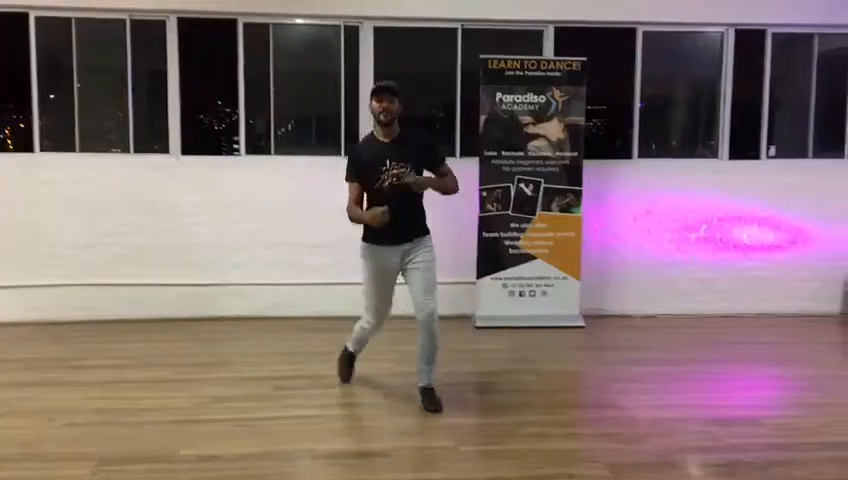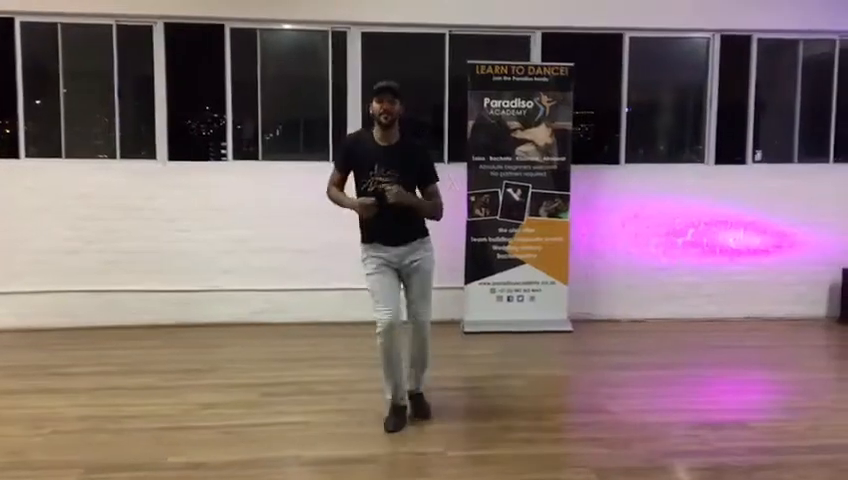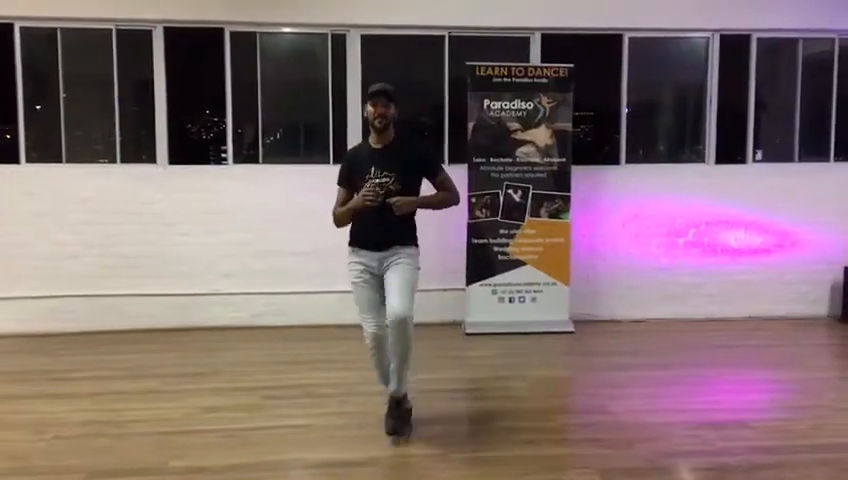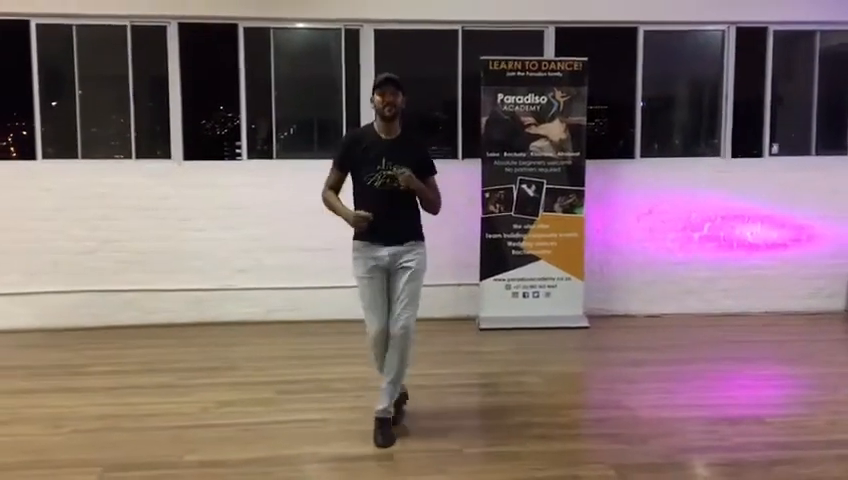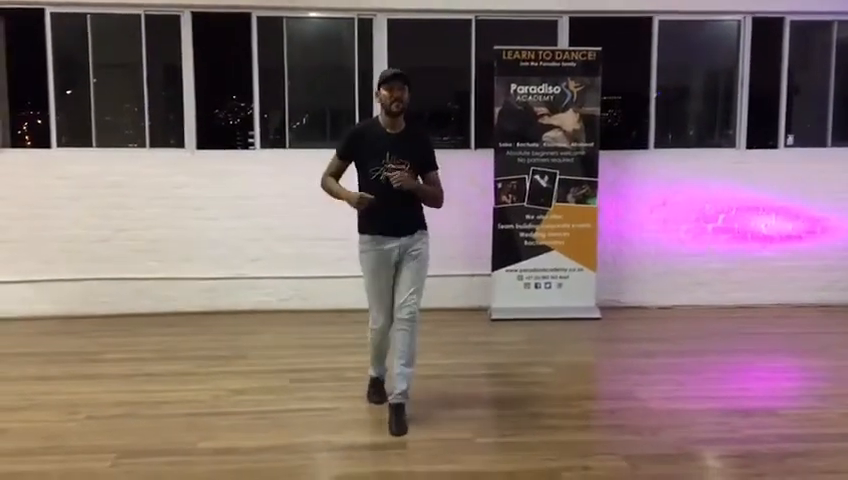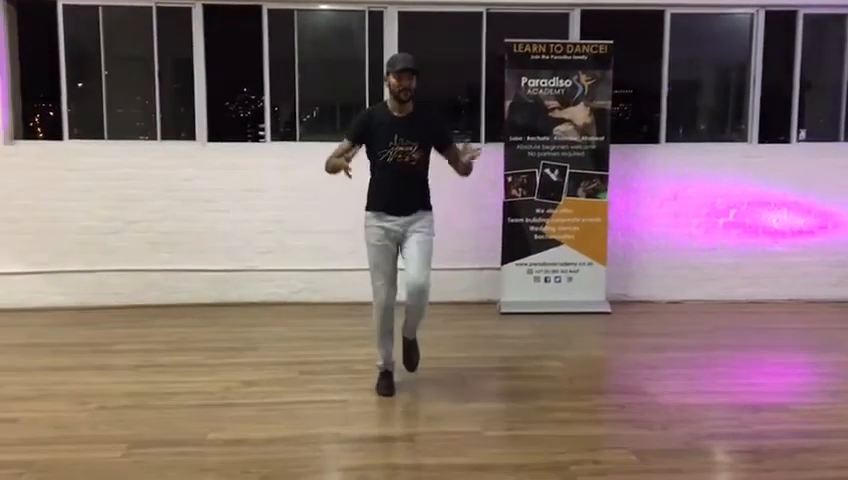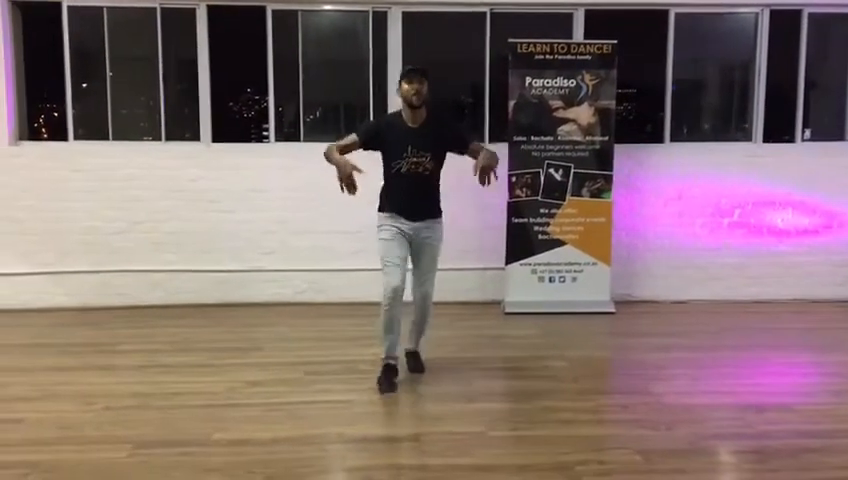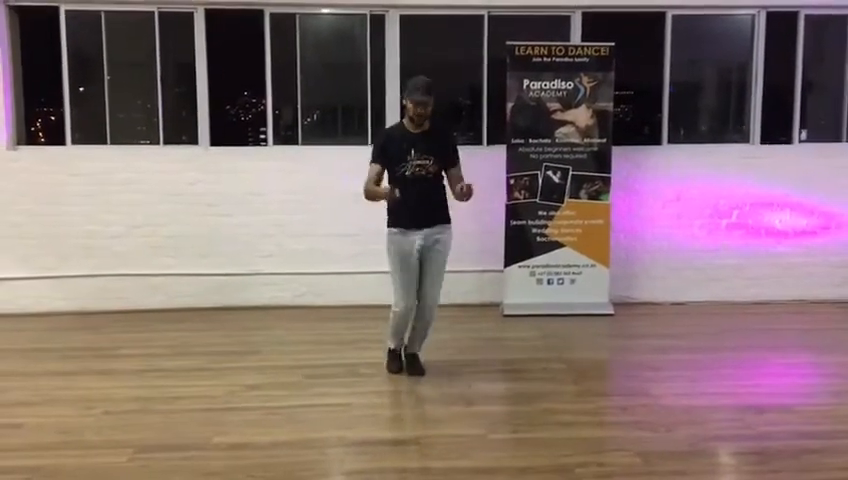
dt=0.3s
person 1, frame 1
left shoulder: (420, 144)
right shoulder: (361, 152)
left elbow: (453, 185)
right elbow: (352, 206)
left wrist: (429, 181)
right wrist: (366, 217)
left hip: (418, 244)
right hip: (378, 247)
left knee: (427, 315)
right knee: (374, 319)
left ankle: (425, 384)
right ankle: (351, 349)
person 1, frame 2
left shoulder: (416, 153)
right shoulder: (354, 145)
left elbow: (437, 211)
right elbow: (333, 187)
left wrist: (409, 199)
right wrist: (353, 203)
left hip: (417, 248)
right hip: (377, 251)
left knee: (421, 323)
right knee: (388, 322)
left ankle: (415, 390)
right ankle: (396, 401)
person 1, frame 3
left shoulder: (414, 153)
right shoulder: (353, 157)
left elbow: (453, 195)
right elbow: (338, 217)
left wrist: (416, 202)
right wrist: (356, 203)
left hip: (401, 251)
right hip: (361, 256)
left knee: (398, 316)
right knee: (373, 332)
left ankle: (397, 395)
right ankle: (400, 399)
person 1, frame 4
left shoulder: (417, 147)
right shoulder: (354, 141)
left elbow: (434, 205)
right elbow: (328, 190)
left wrist: (416, 184)
right wrist: (347, 213)
left hip: (409, 249)
right hip: (367, 249)
left knee: (401, 329)
right knee: (377, 329)
left ankle: (384, 412)
right ankle: (397, 391)
person 1, frame 5
left shoulder: (420, 141)
right shoulder: (360, 134)
left elbow: (438, 199)
right elbow: (327, 179)
left wrist: (414, 184)
right wrist: (347, 195)
left hip: (414, 239)
right hip: (374, 240)
left knee: (408, 315)
right knee: (380, 318)
left ankle: (399, 400)
right ankle: (376, 375)
person 1, frame 6
left shoulder: (430, 121)
right shoulder: (370, 119)
left elbow: (461, 169)
right elbow: (330, 163)
left wrist: (466, 159)
right wrist: (339, 161)
left hip: (419, 217)
right hip: (379, 218)
left knee: (419, 283)
right knee: (383, 296)
left ankle: (409, 336)
right ankle: (385, 366)
person 1, frame 7
left shoulder: (444, 128)
right shoulder: (383, 127)
left elbow: (483, 153)
right elbow: (332, 150)
left wrist: (488, 159)
right wrist: (342, 163)
left hip: (430, 223)
right hip: (393, 220)
left knee: (424, 294)
right knee: (394, 286)
left ankle: (413, 349)
right ankle: (389, 361)
person 1, frame 8
left shoulder: (444, 139)
right shoulder: (389, 138)
left elbow: (456, 184)
right elbow: (368, 188)
left wrist: (463, 190)
right wrist: (381, 192)
left hip: (438, 230)
right hip: (402, 231)
left knee: (429, 303)
right knee: (404, 303)
left ankle: (412, 350)
right ankle: (394, 347)
